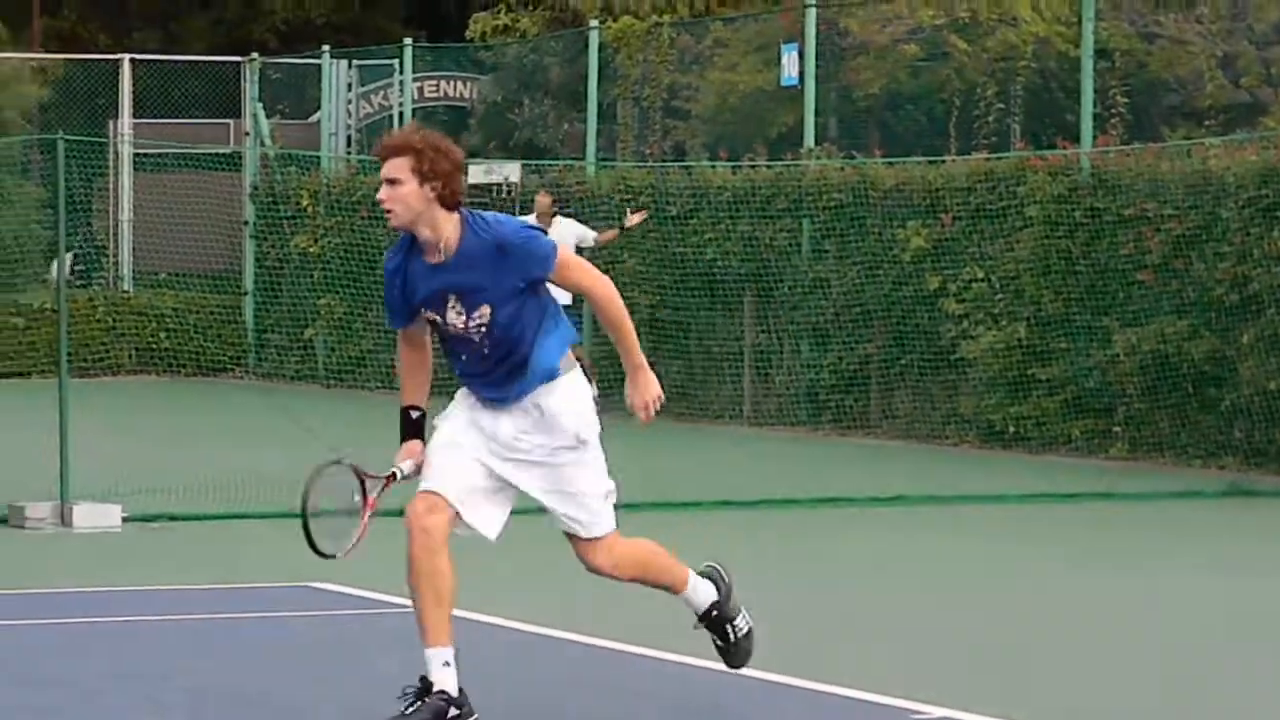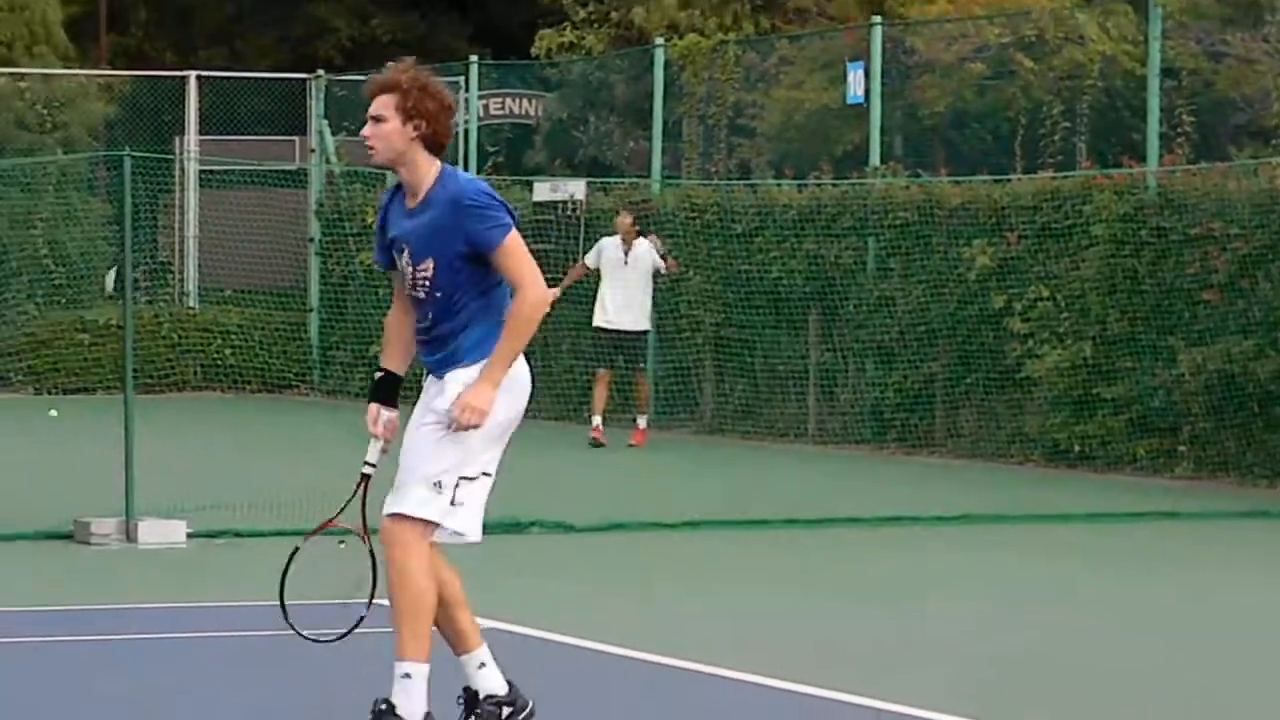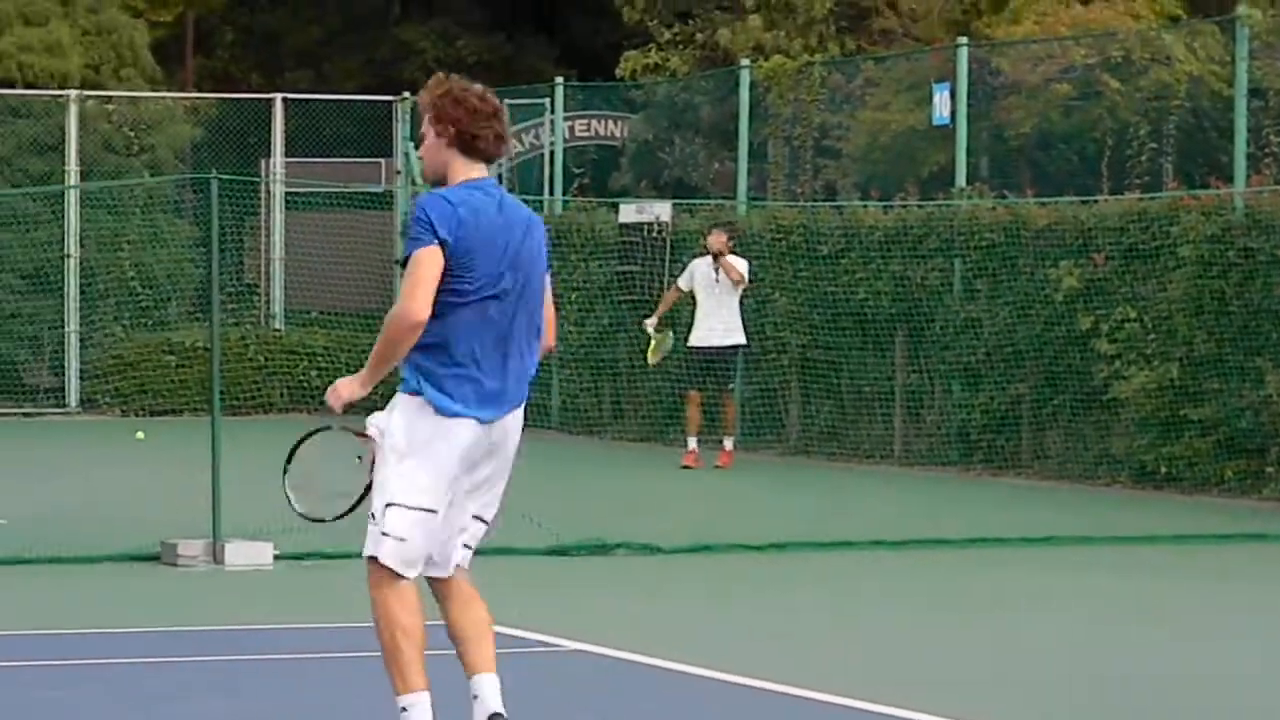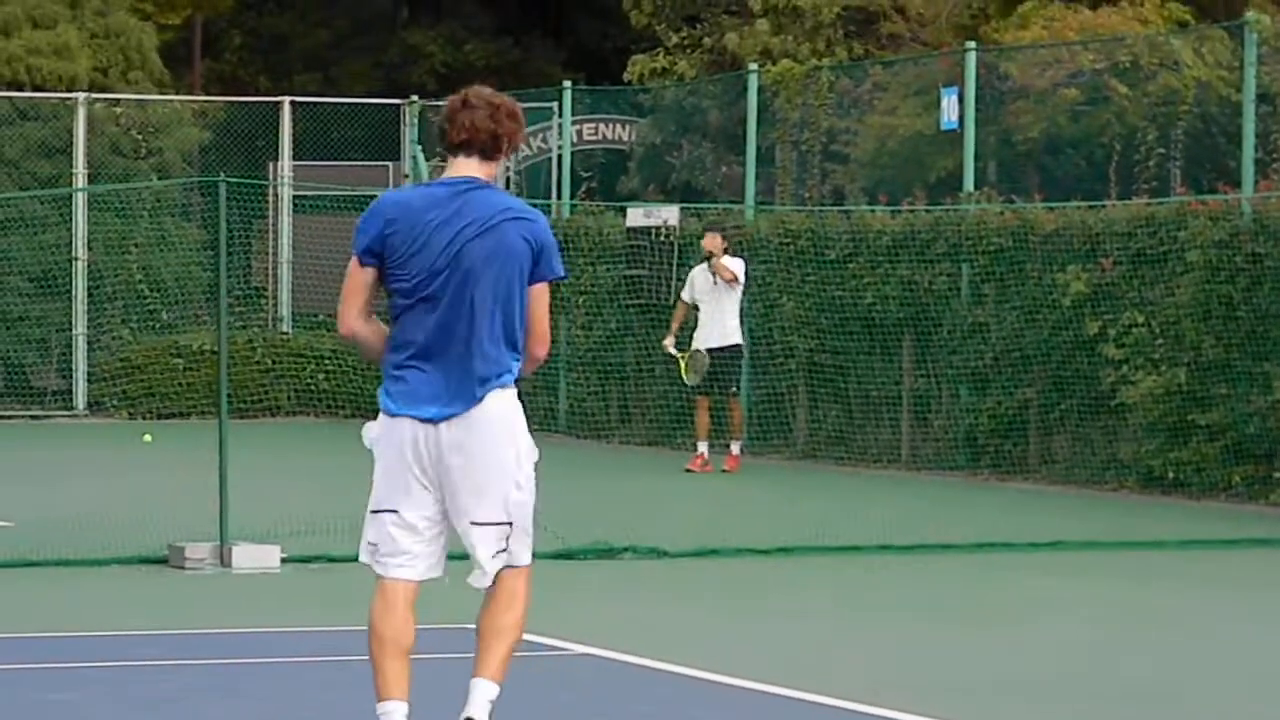
dt=0.3s
person 1, frame 1
left shoulder: (506, 239)
right shoulder: (400, 266)
left elbow: (596, 287)
right elbow: (413, 345)
left wrist: (638, 371)
right wrist: (412, 428)
left hip: (550, 401)
right hip: (479, 407)
left knee: (600, 554)
right knee: (423, 520)
left ankle: (708, 595)
person 1, frame 2
left shoulder: (468, 198)
right shoulder: (394, 207)
left elbow: (533, 291)
left wrist: (489, 381)
right wrist: (384, 390)
left hip: (479, 380)
right hip: (451, 384)
left knee: (406, 532)
right knee: (416, 547)
person 1, frame 3
left shoulder: (437, 208)
right shoulder: (530, 221)
left elbow: (415, 311)
right elbow: (546, 335)
left wrist: (363, 380)
left hip: (436, 411)
right hip: (503, 418)
left knee: (391, 573)
right knee: (448, 573)
person 1, frame 4
left shoulder: (388, 211)
right shoulder: (529, 226)
left elbow: (353, 325)
right elbow: (537, 349)
left hip: (406, 416)
right hip: (487, 415)
left knee: (396, 581)
right knee: (509, 577)
person 2, frame 1
left shoulder: (570, 226)
left elbow: (598, 239)
left wrist: (624, 227)
left hip: (561, 300)
left knee: (574, 349)
left ankle: (591, 388)
person 2, frame 2
left shoulder: (651, 248)
right shoulder: (605, 245)
left elbow: (671, 269)
right elbow: (583, 266)
left wrist: (663, 253)
right wrist: (560, 288)
left hip: (637, 324)
right hip: (607, 322)
left knee: (640, 375)
right knee: (602, 374)
left ankle: (641, 427)
right ankle: (596, 427)
person 2, frame 3
left shoulder: (739, 263)
right shoulder: (697, 265)
left elbow: (738, 280)
right elbow: (676, 290)
left wrist: (718, 255)
right wrist: (656, 315)
left hip: (727, 341)
right hip: (699, 341)
left knee: (727, 396)
right knee: (693, 396)
left ankle: (728, 448)
right ankle: (692, 450)
person 2, frame 4
left shoulder: (736, 263)
right shoulder: (696, 273)
left elbow: (727, 276)
right elbow: (684, 304)
left wrist: (711, 255)
right wrist: (672, 334)
left hip: (728, 343)
right hip: (702, 345)
left knee: (732, 399)
right knee: (701, 400)
left ankle: (735, 451)
right ankle: (702, 455)
